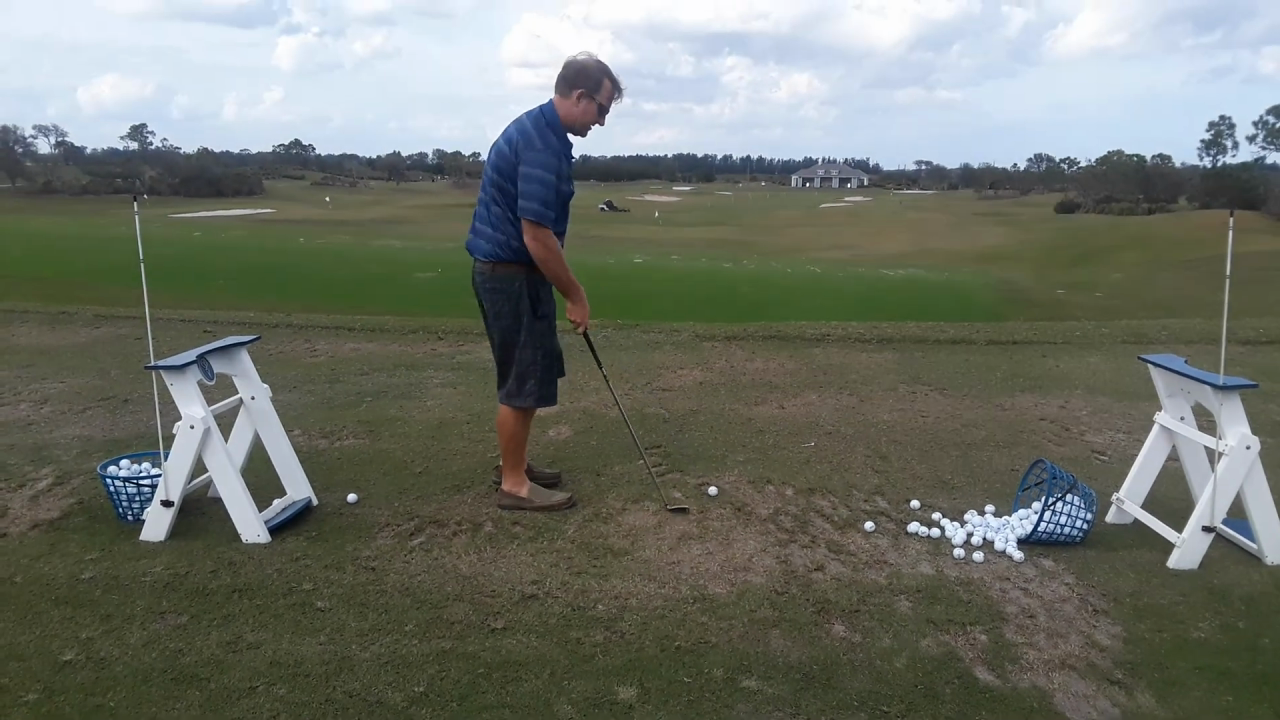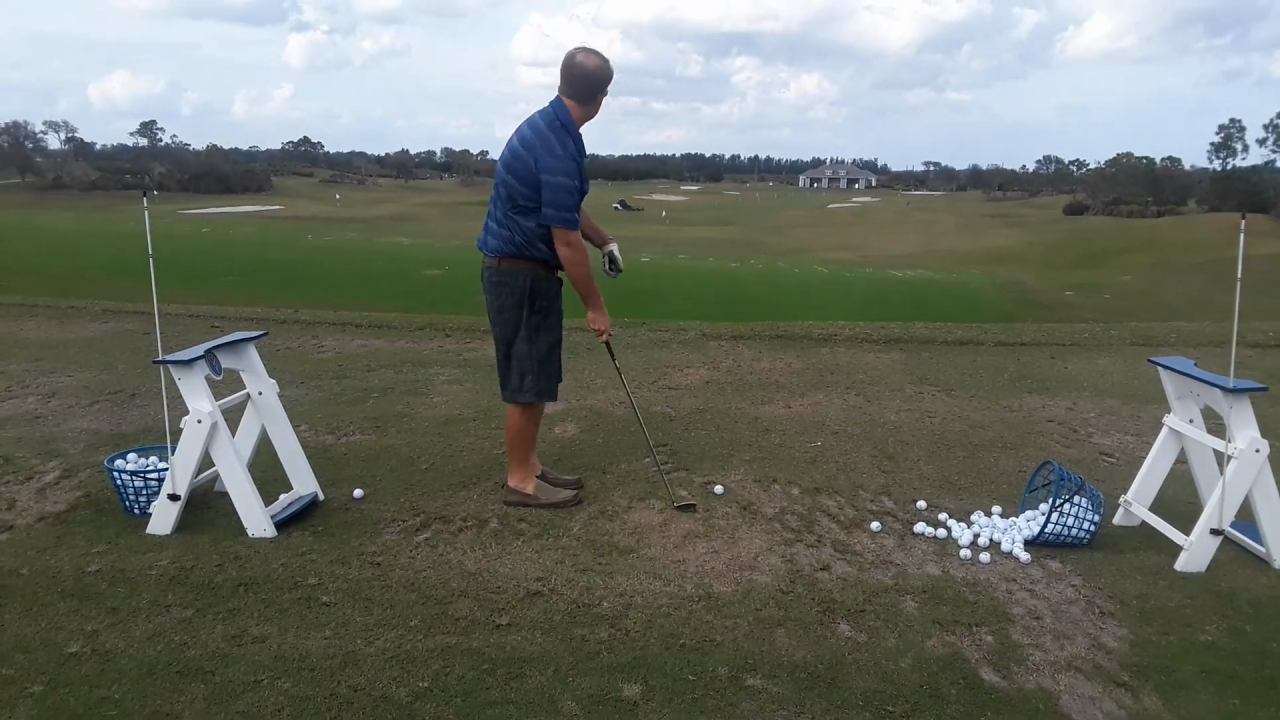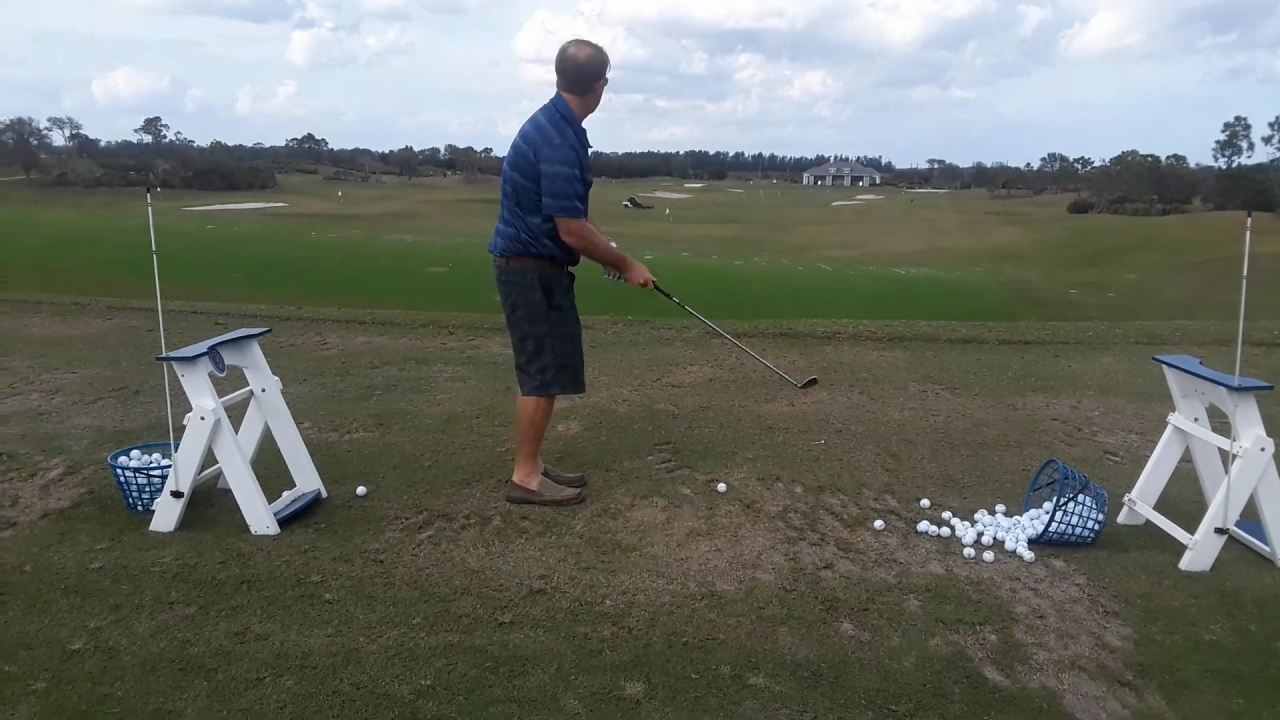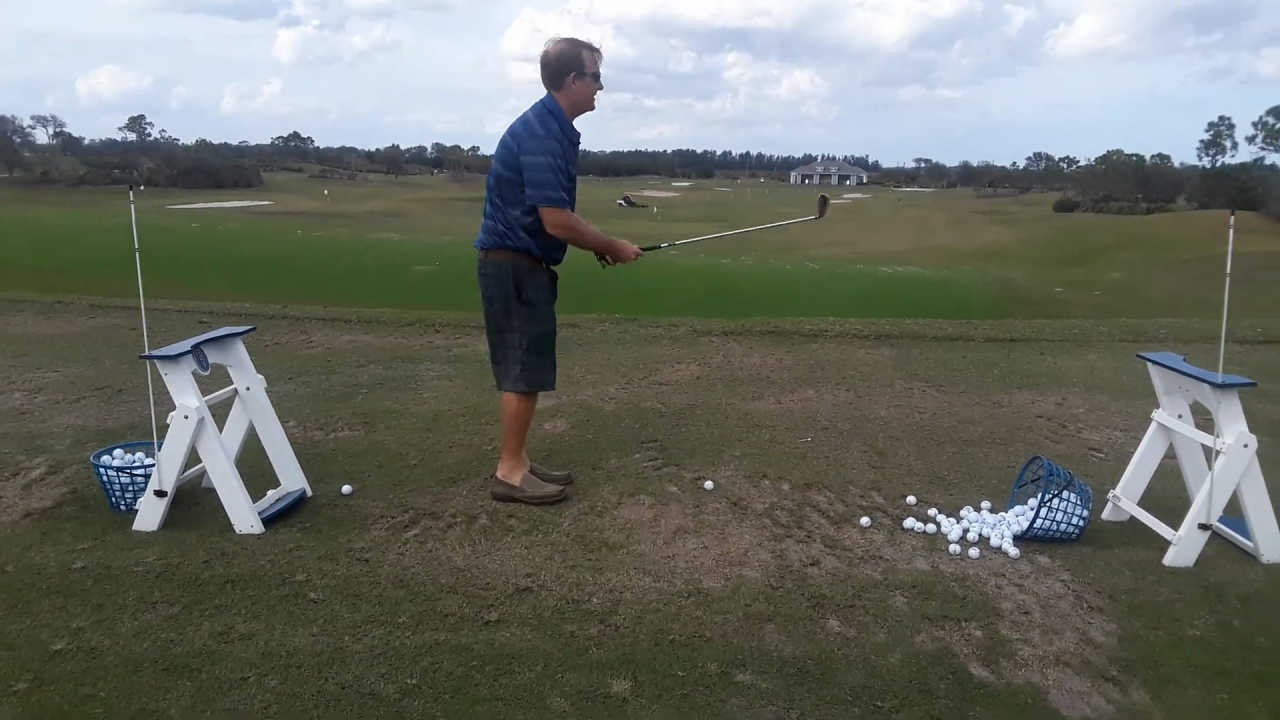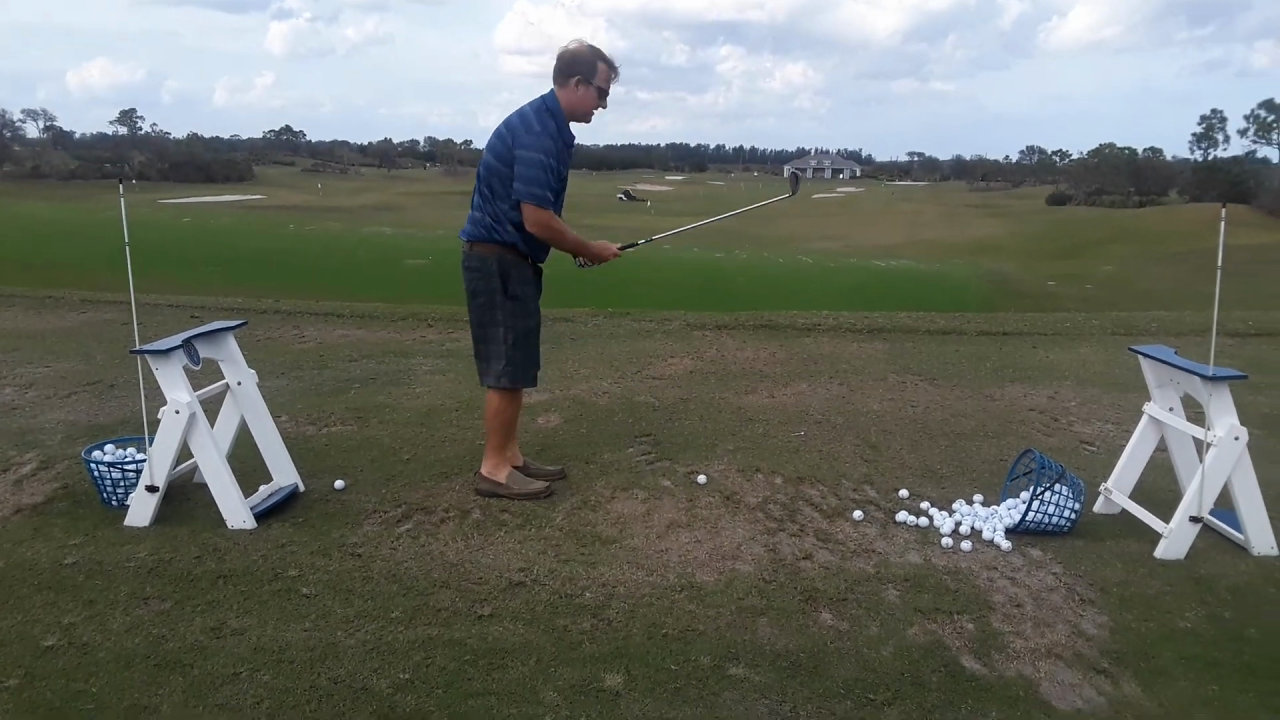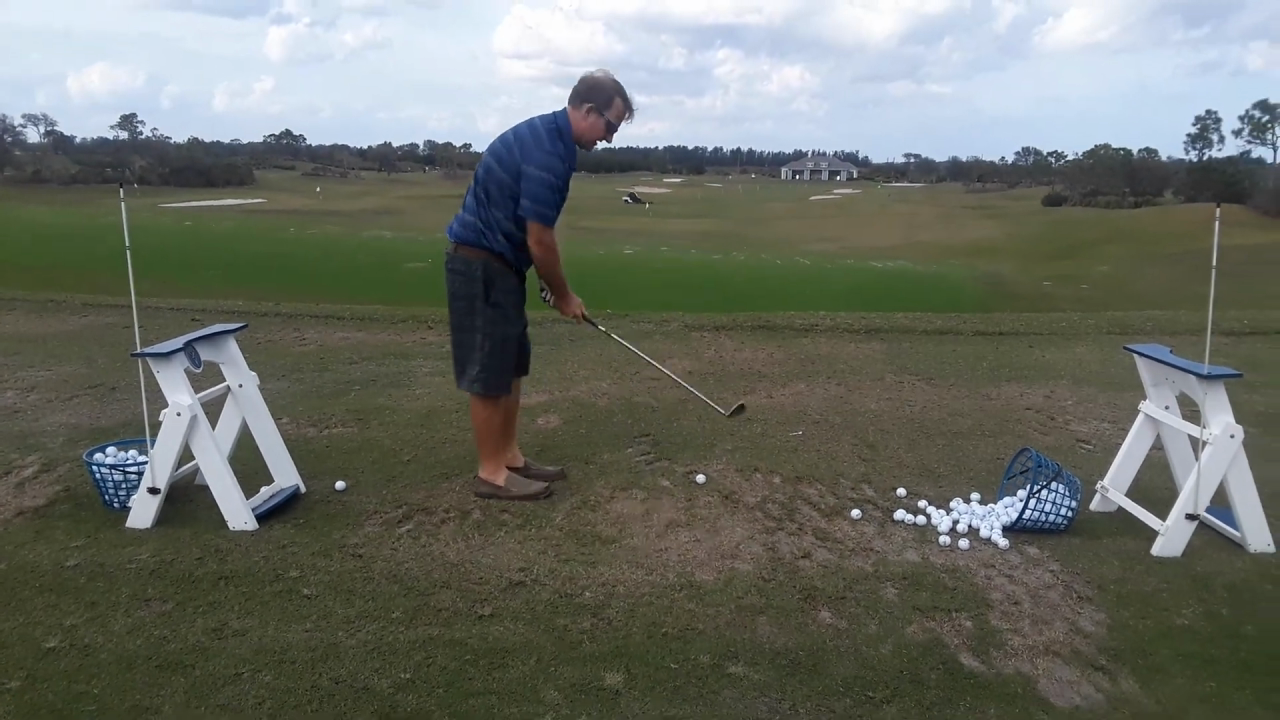
dt=0.3s
person 1, frame 1
left shoulder: (532, 125)
right shoulder: (544, 145)
right elbow: (538, 237)
right wrist: (575, 296)
left hip: (504, 268)
right hip: (513, 275)
left knee: (534, 372)
right knee: (523, 380)
left ankle: (514, 462)
right ankle: (513, 484)
person 1, frame 2
left shoulder: (546, 126)
right shoulder: (558, 148)
right elbow: (566, 242)
left wrist: (606, 241)
right wrist: (594, 306)
left hip: (519, 267)
right hip: (521, 273)
left knee: (535, 376)
right knee: (527, 378)
left ankle: (529, 465)
right ankle: (519, 481)
person 1, frame 3
left shoulder: (552, 124)
right shoulder: (559, 140)
right elbow: (572, 231)
left wrist: (609, 245)
right wrist: (626, 265)
left hip: (531, 265)
right hip: (534, 270)
left knee: (542, 373)
right knee: (545, 374)
left ankle: (532, 464)
right ankle: (525, 477)
person 1, frame 4
left shoulder: (553, 127)
right shoulder: (542, 135)
left elbow: (558, 210)
right elbow: (557, 221)
left wrist: (601, 243)
right wrist: (612, 248)
left hip: (526, 264)
right hip: (513, 266)
left knee: (527, 370)
right knee: (524, 371)
left ankle: (518, 462)
right ankle: (508, 473)
person 1, frame 5
left shoulder: (548, 125)
right shoulder: (537, 131)
right elbow: (537, 220)
left wrist: (579, 246)
right wrist: (589, 250)
left hip: (511, 259)
right hip: (498, 261)
left knee: (514, 365)
right knee: (507, 367)
left ankle: (510, 456)
right ankle: (493, 469)
person 1, frame 6
left shoulder: (547, 134)
right shoulder: (547, 152)
right elbow: (540, 242)
left wrist: (556, 291)
right wrist: (564, 297)
left hip: (495, 263)
right hip: (481, 265)
left knee: (511, 366)
right knee: (489, 371)
left ankle: (509, 456)
right ankle: (490, 472)
